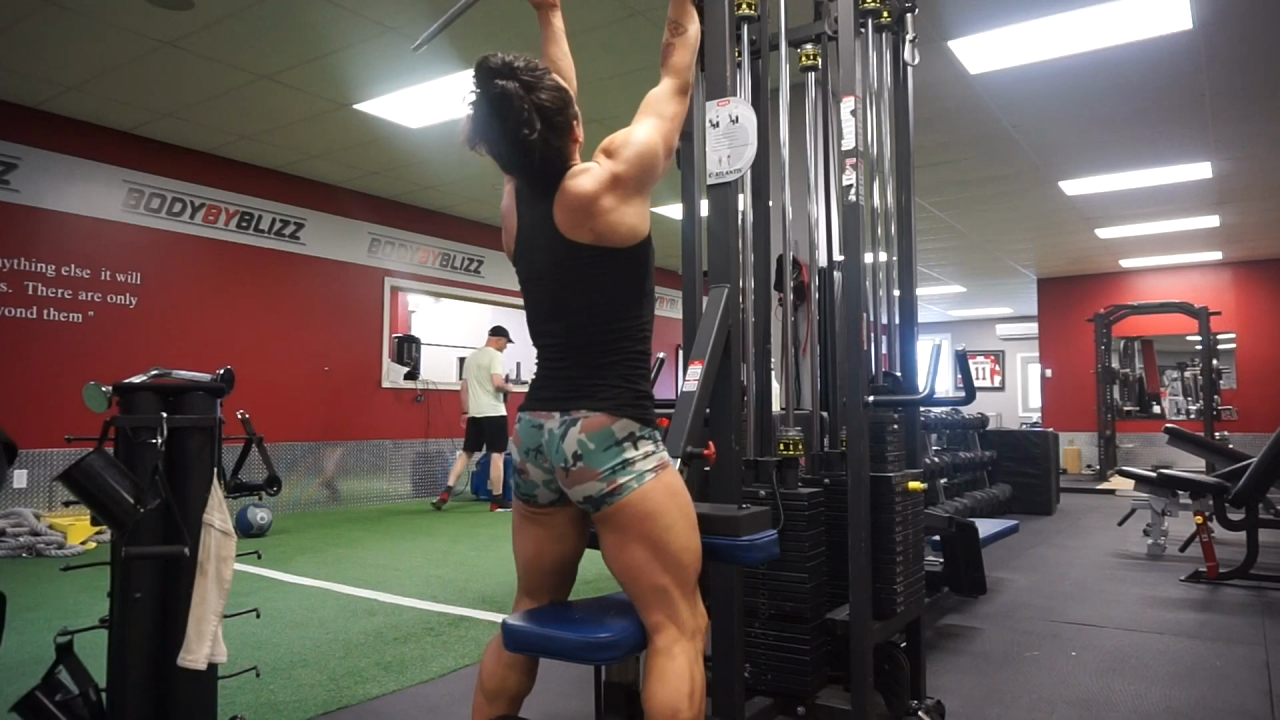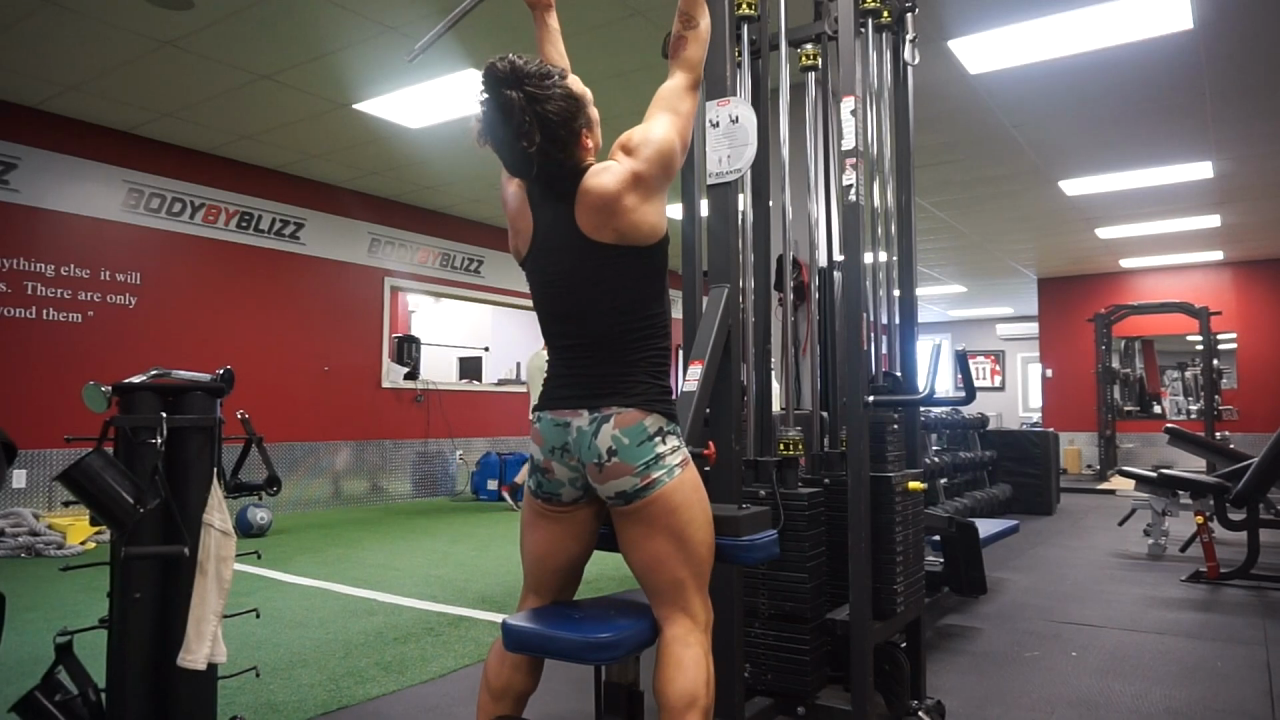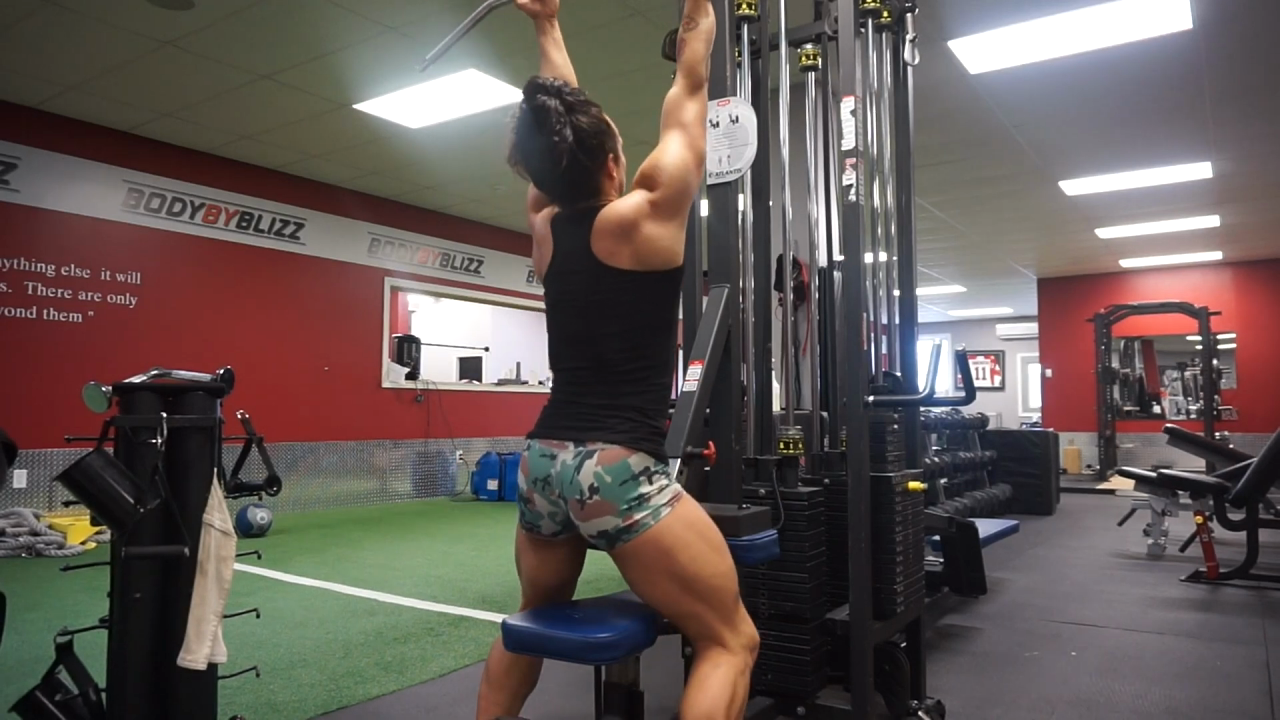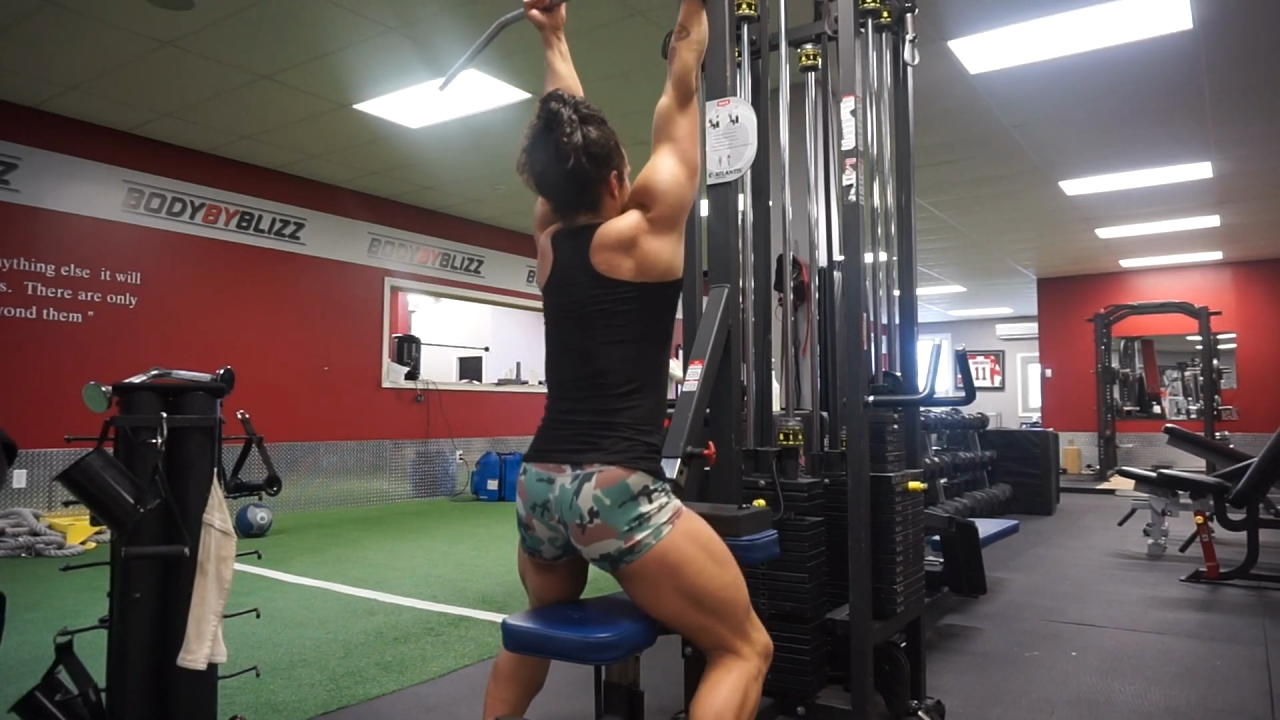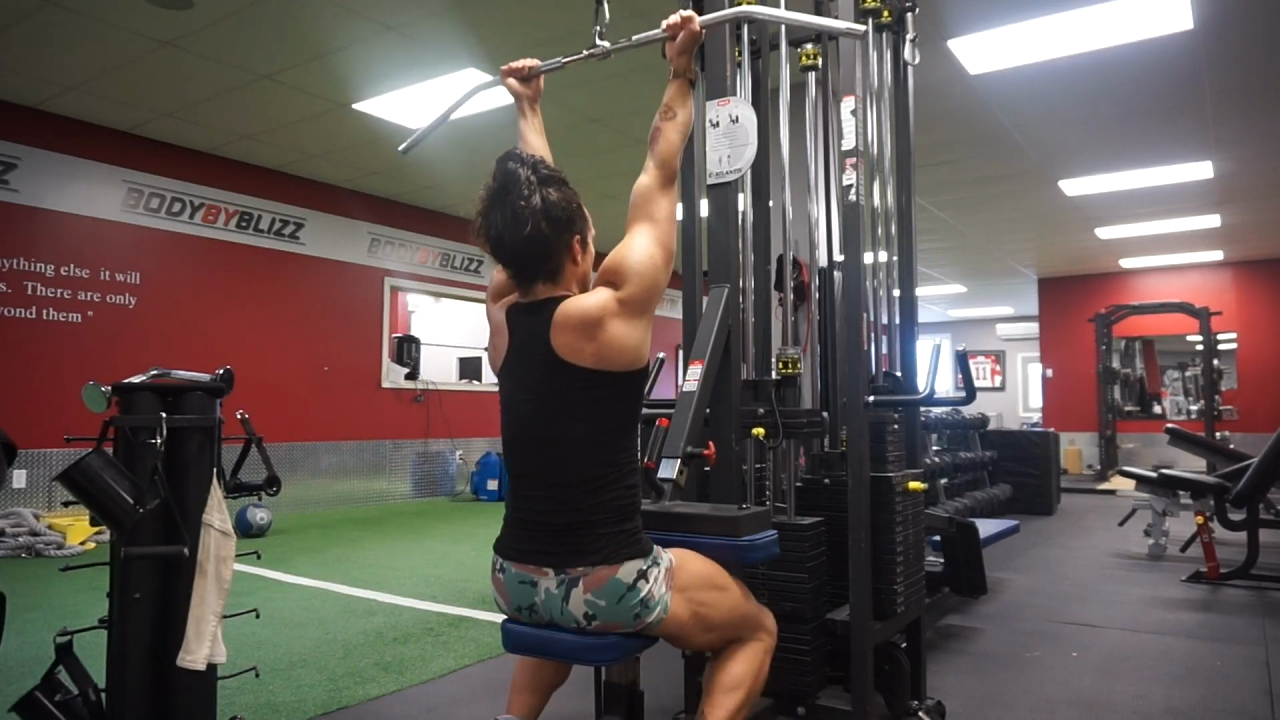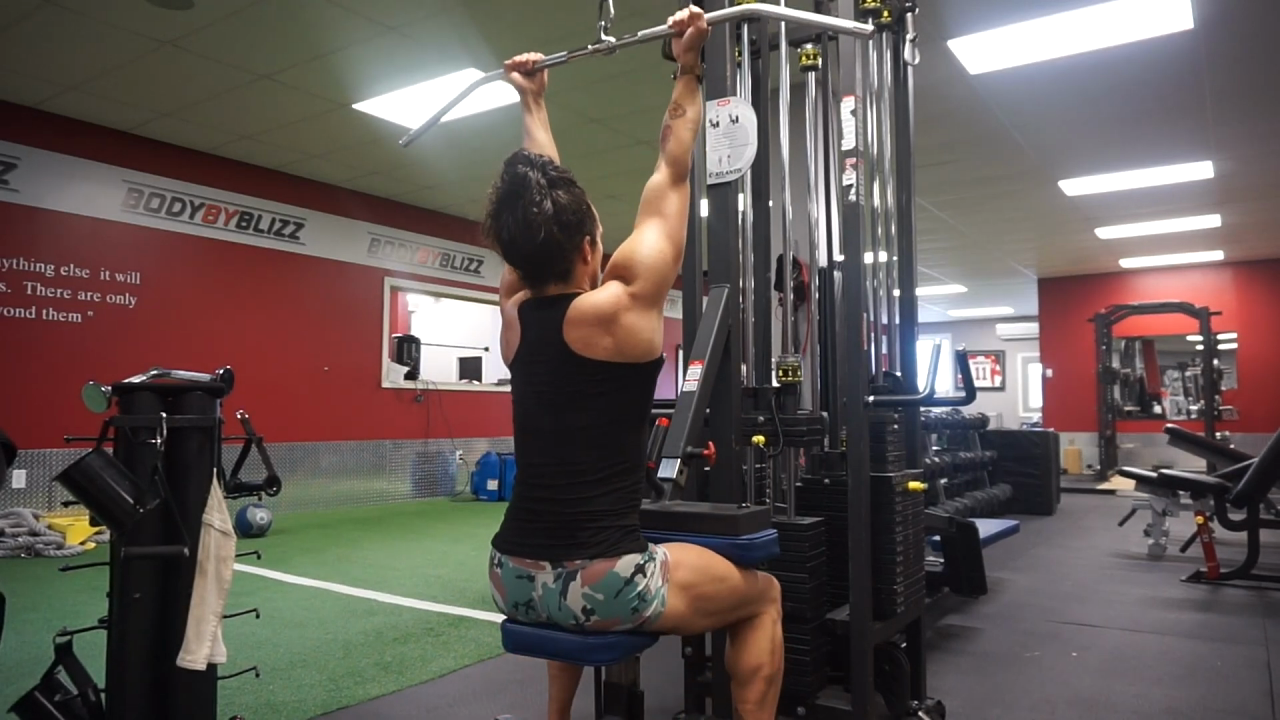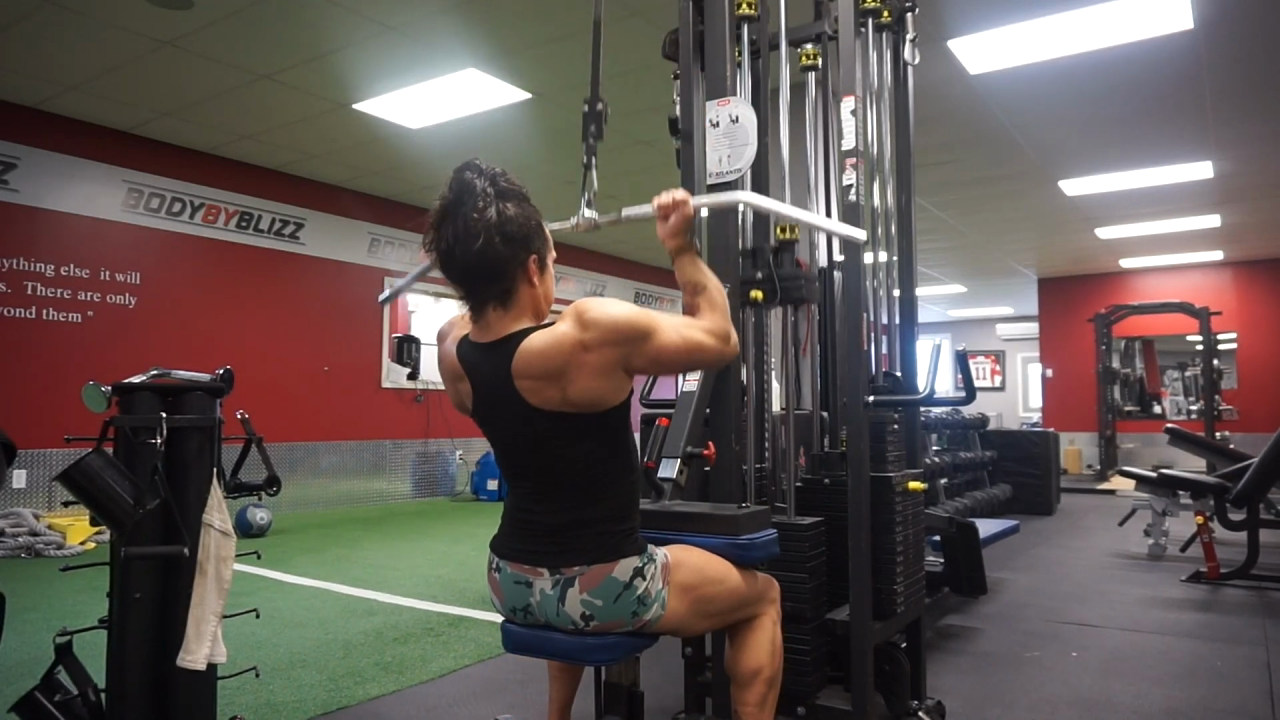
dt=0.7s
person 1, frame 1
left shoulder: (515, 200)
right shoulder: (608, 183)
left elbow: (546, 100)
right elbow: (676, 80)
left hip: (538, 431)
right hip: (610, 435)
left knee: (530, 616)
right knee: (678, 628)
person 1, frame 2
left shoulder: (519, 200)
right shoulder: (623, 182)
left elbow: (550, 102)
right elbow: (685, 70)
left hip: (555, 432)
right hip: (633, 430)
left knee: (533, 616)
right knee: (686, 622)
person 1, frame 3
left shoulder: (544, 225)
right shoulder: (644, 214)
left elbow: (562, 118)
right elbow: (691, 83)
left hip: (544, 462)
right hip: (621, 468)
left knee: (534, 619)
right knee: (730, 642)
person 1, frame 4
left shoulder: (548, 240)
right shoulder: (643, 231)
left elbow: (566, 130)
right elbow: (679, 99)
left hip: (541, 484)
right hip: (616, 491)
right knee: (744, 650)
person 1, frame 5
left shoulder: (502, 312)
right shoulder: (610, 313)
left elbow: (532, 199)
right elbow: (658, 182)
left wrist: (527, 108)
right wrist: (681, 73)
left hip: (516, 582)
right hip: (604, 583)
right knee: (755, 629)
person 1, frame 6
left shoulder: (512, 310)
right shoulder: (622, 305)
left elbow: (537, 204)
right elbow: (672, 175)
left wrist: (532, 103)
right wrist: (688, 71)
left hip: (513, 579)
right hip: (598, 582)
right knee: (762, 596)
person 1, frame 7
left shoulder: (452, 348)
right shoulder: (588, 337)
right elbow: (719, 338)
left wrist: (494, 231)
right wrist: (683, 250)
left hip: (512, 585)
right hip: (602, 588)
right knee: (761, 596)
